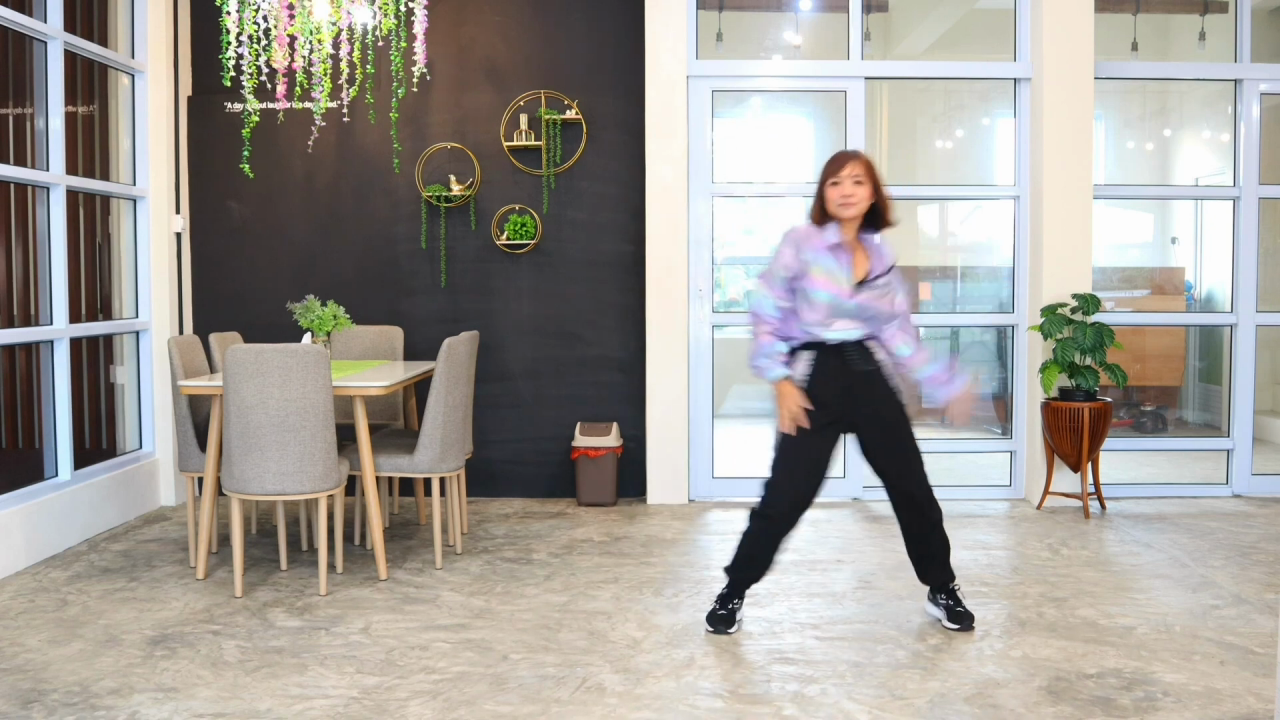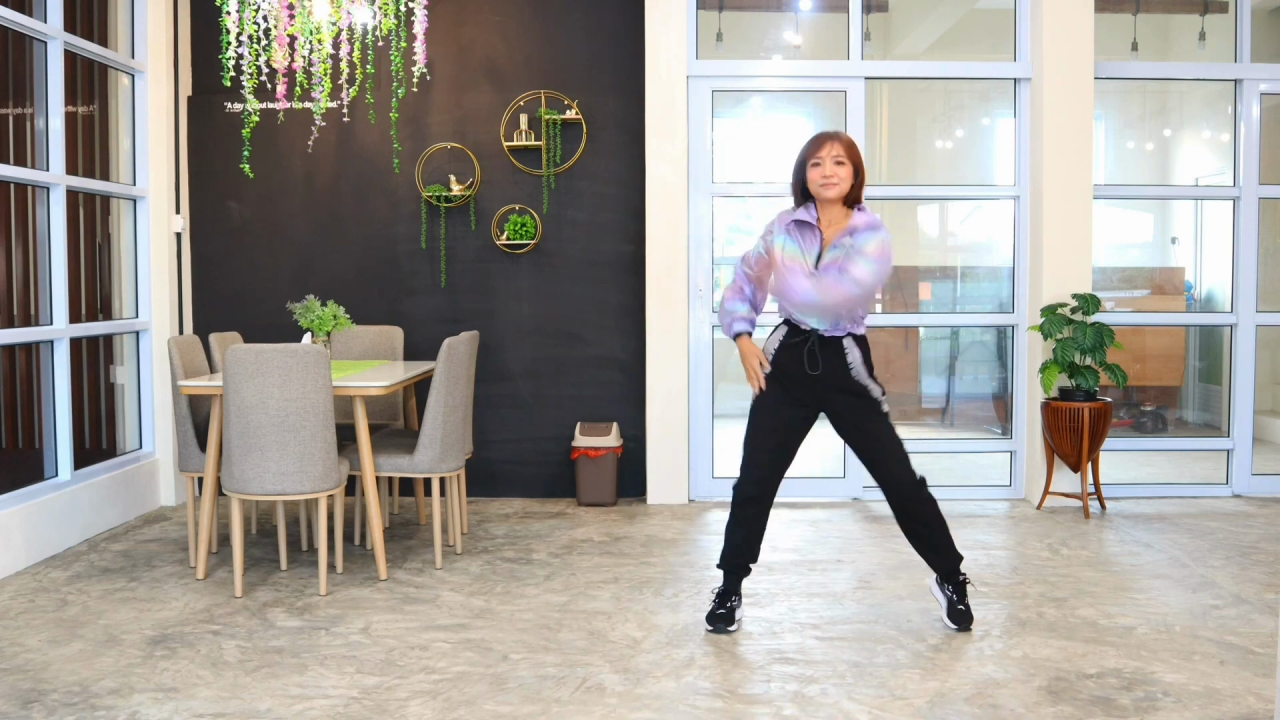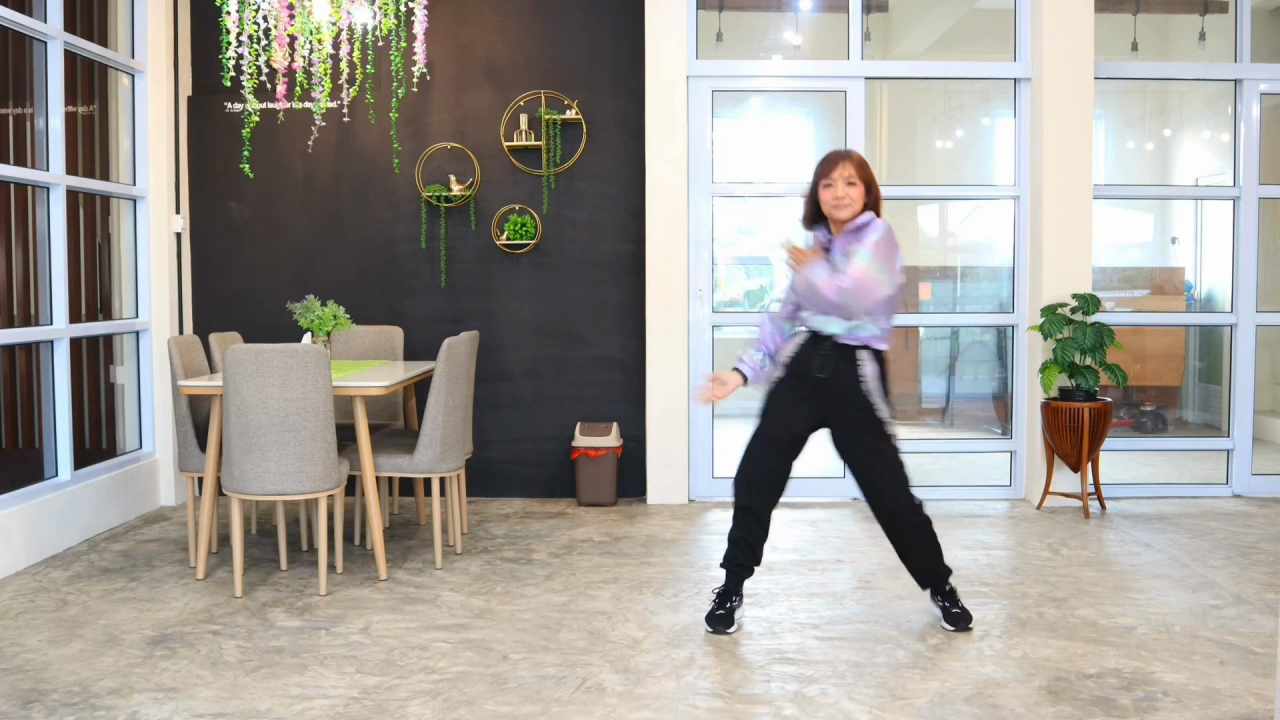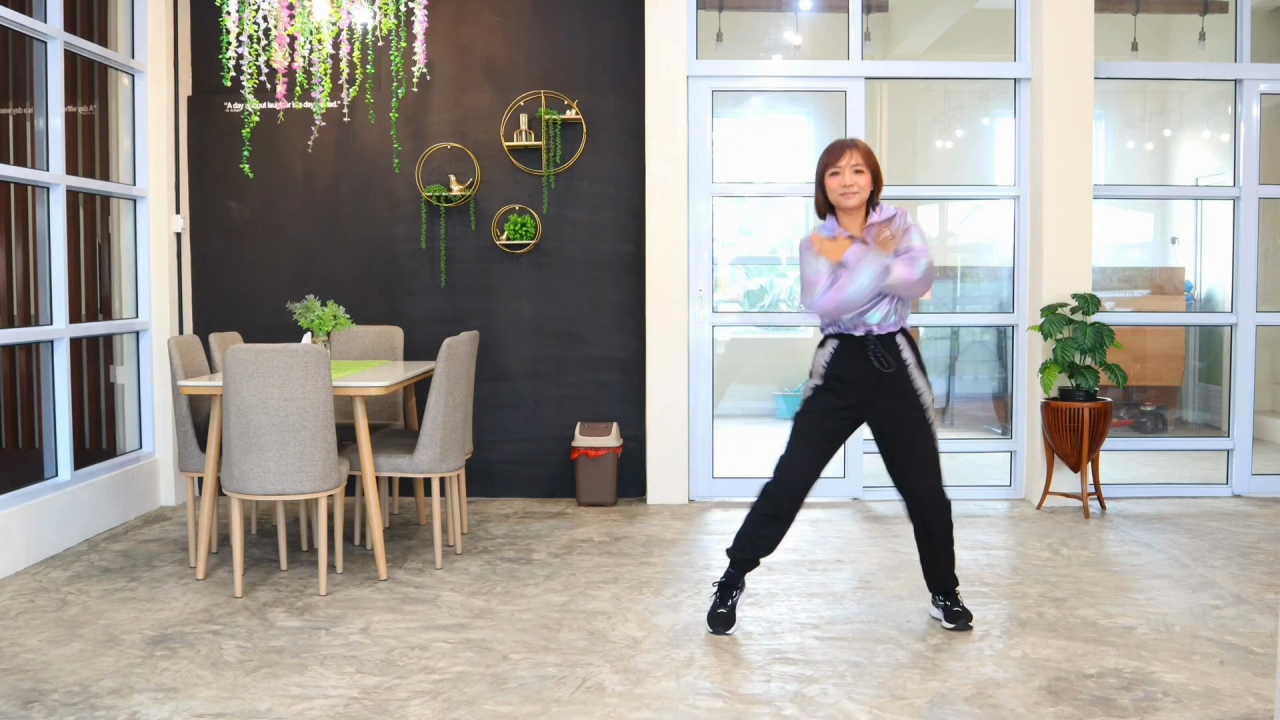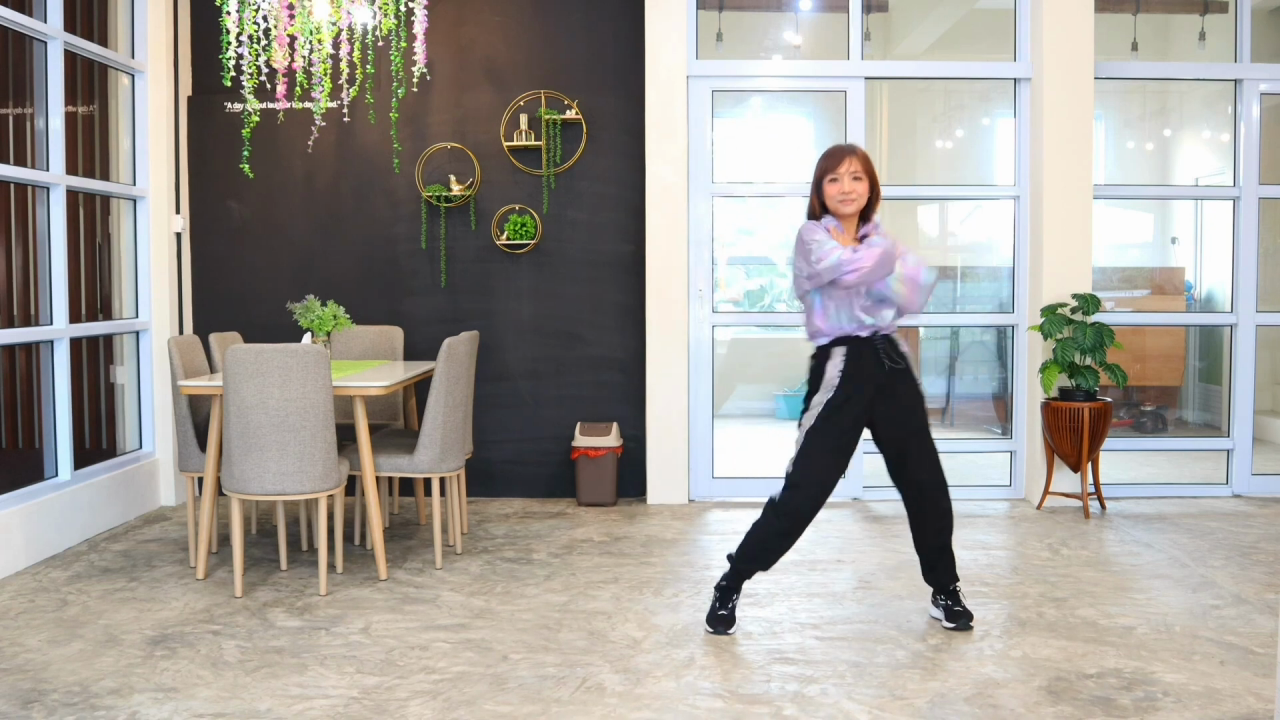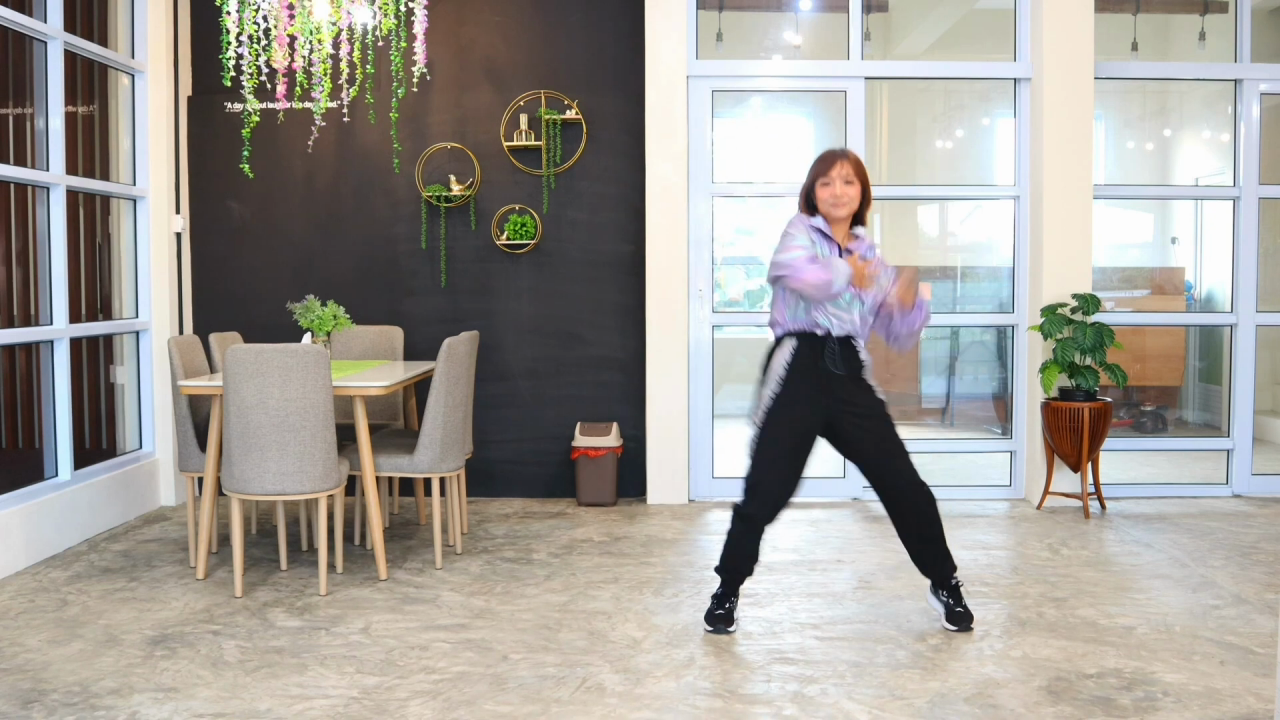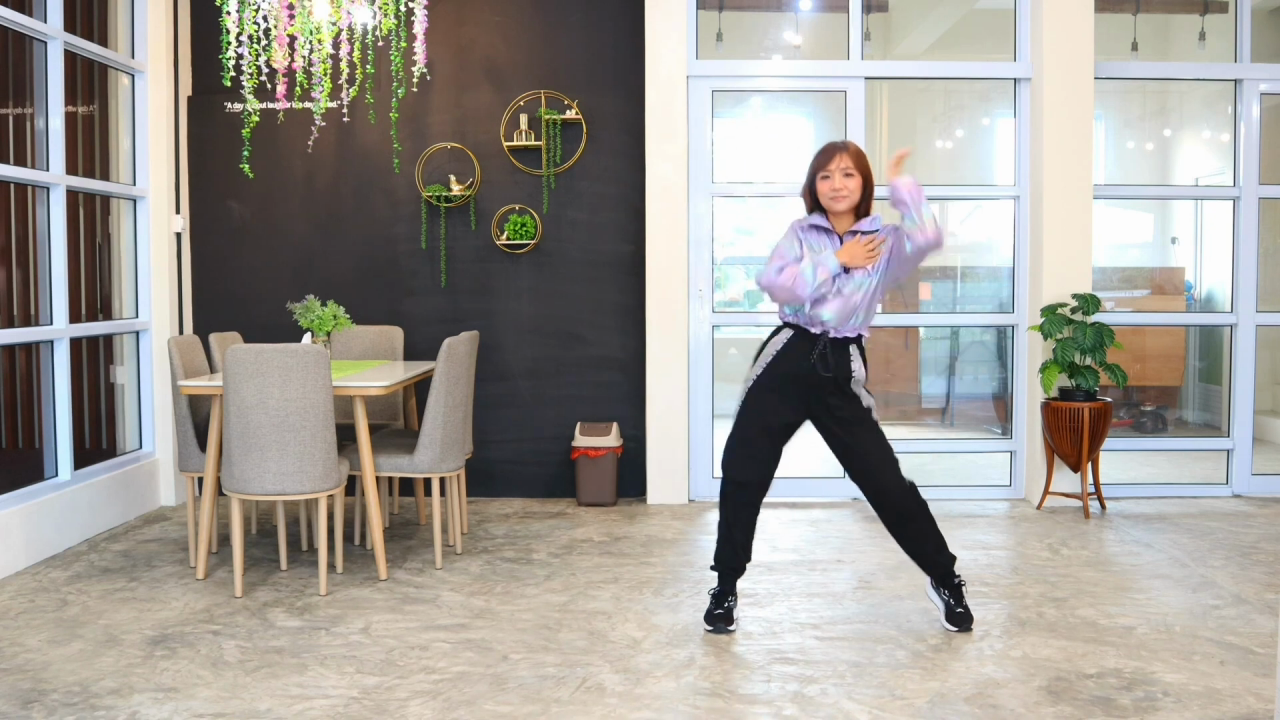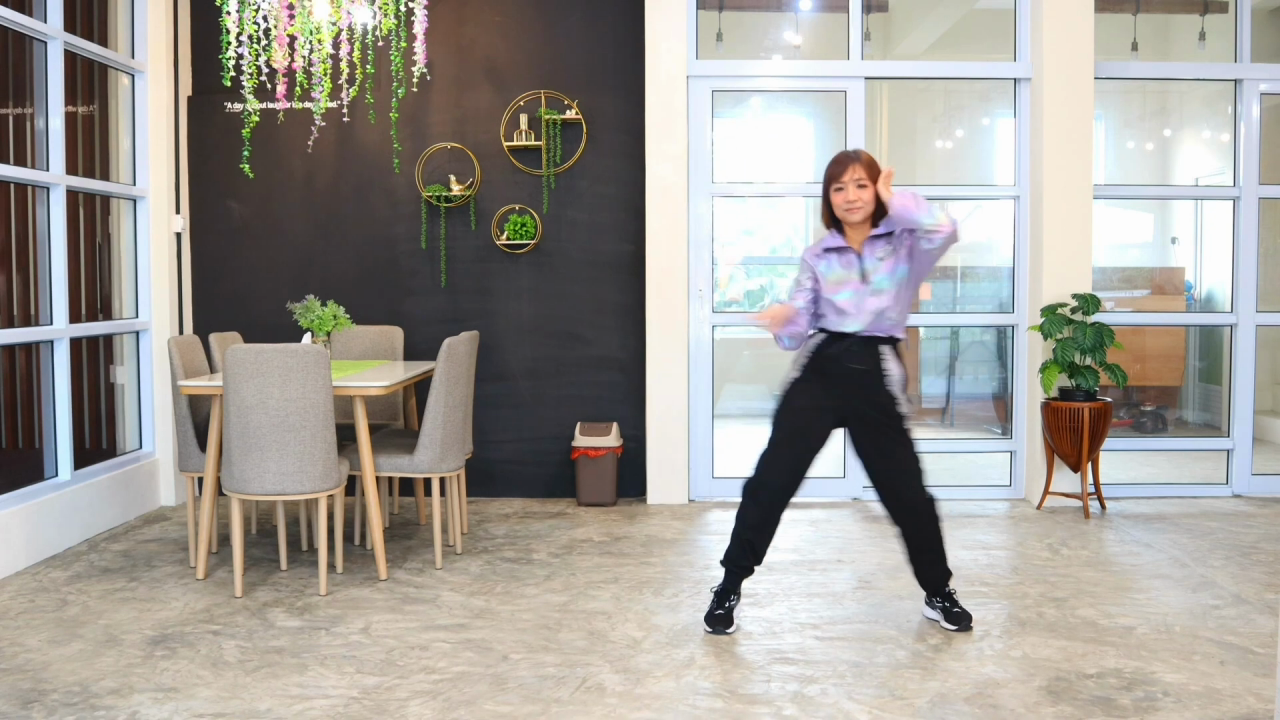
dt=0.2s
person 1, frame 1
left shoulder: (884, 258)
right shoulder: (800, 244)
left elbow: (897, 332)
right elbow: (766, 314)
left wrist: (946, 382)
right wrist: (782, 380)
left hip: (869, 380)
right hip: (811, 380)
left knee: (913, 489)
right knee: (788, 497)
left ankle: (941, 589)
right ankle: (734, 591)
person 1, frame 2
left shoulder: (871, 232)
right shoulder: (787, 224)
left elbow: (849, 295)
right elbow: (745, 277)
left wrist: (785, 279)
right wrist: (741, 332)
left hip: (844, 362)
right hip: (789, 360)
left knee: (897, 476)
right knee: (755, 478)
left ankle: (950, 578)
right ankle: (730, 588)
person 1, frame 3
left shoulder: (876, 233)
right shoulder: (815, 249)
left elbow: (852, 294)
right elbow: (786, 317)
left wrist: (807, 270)
right wrist: (742, 371)
left hip: (856, 375)
right hip: (805, 371)
left knee: (890, 496)
right knee: (756, 479)
left ankle: (941, 590)
right ankle: (731, 588)
person 1, frame 4
left shoulder: (897, 222)
right shoulder: (817, 242)
left elbow: (914, 279)
right elbow: (827, 304)
left wrist: (854, 257)
right wrist: (874, 254)
left hip: (895, 363)
right hip: (840, 366)
left knee: (924, 486)
right knee: (790, 479)
left ankle: (943, 591)
right ankle: (733, 580)
person 1, frame 5
left shoulder: (879, 237)
right shoulder: (813, 235)
left elbow: (919, 288)
right elbow: (854, 266)
left wrist: (886, 259)
right wrist: (879, 251)
left hip: (889, 366)
right hip: (841, 371)
left knee: (927, 485)
right knee: (805, 491)
left ankle: (944, 590)
right ankle: (730, 585)
person 1, frame 6
left shoulder: (872, 260)
right shoulder: (800, 230)
left elbow: (901, 337)
right elbow: (797, 275)
left wrist: (908, 303)
right wrist: (848, 278)
left hip: (848, 378)
right hip: (796, 369)
left knee: (903, 484)
right knee: (767, 491)
left ankle: (943, 582)
right ankle: (728, 589)
person 1, frame 7
left shoulder: (886, 242)
right shoulder: (800, 234)
left elbow: (927, 237)
right elbow: (776, 283)
left wrist: (900, 183)
right wrist: (842, 263)
left hip: (841, 370)
right hip: (784, 365)
left knee: (885, 482)
right knee: (742, 474)
left ankle: (946, 582)
right ankle: (726, 587)
person 1, frame 8
left shoulder: (904, 243)
right shoulder: (818, 258)
left elbow: (944, 228)
right elbow: (795, 332)
left wrist: (894, 202)
right wrist: (781, 321)
left hip: (878, 374)
right hip: (821, 371)
left knee: (907, 494)
right knee: (770, 482)
left ankle: (938, 592)
right ankle: (730, 586)
